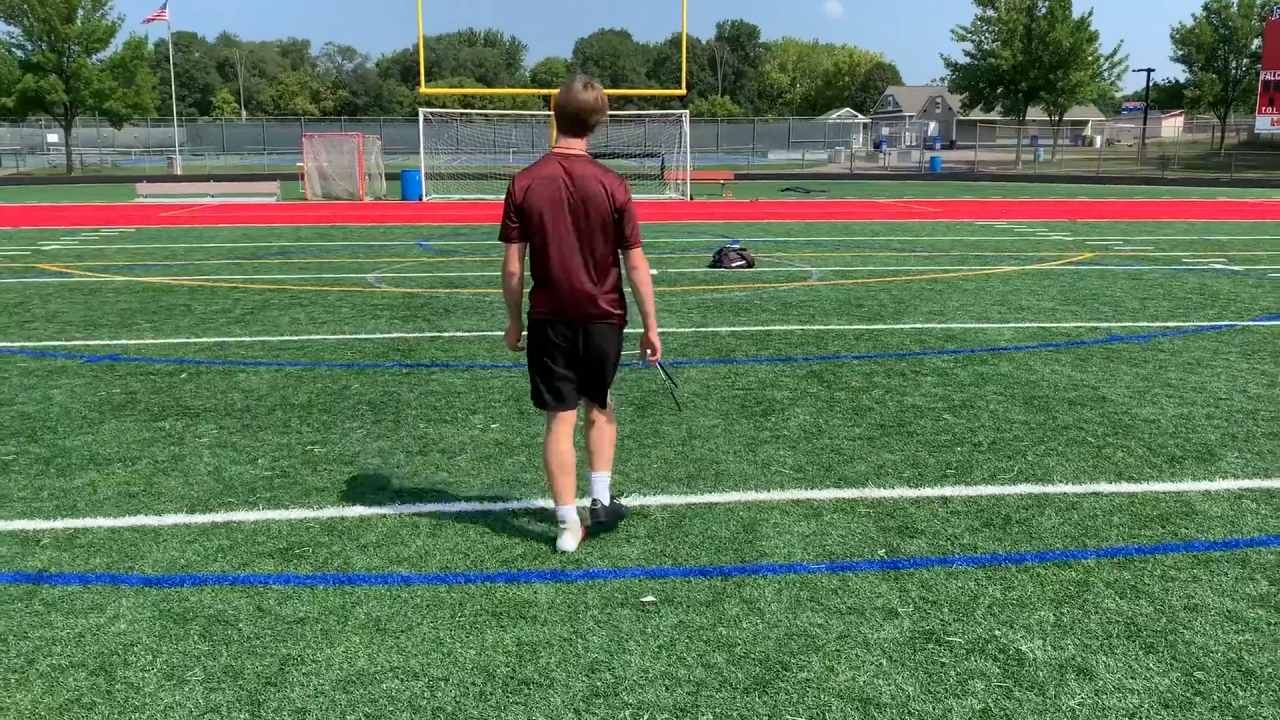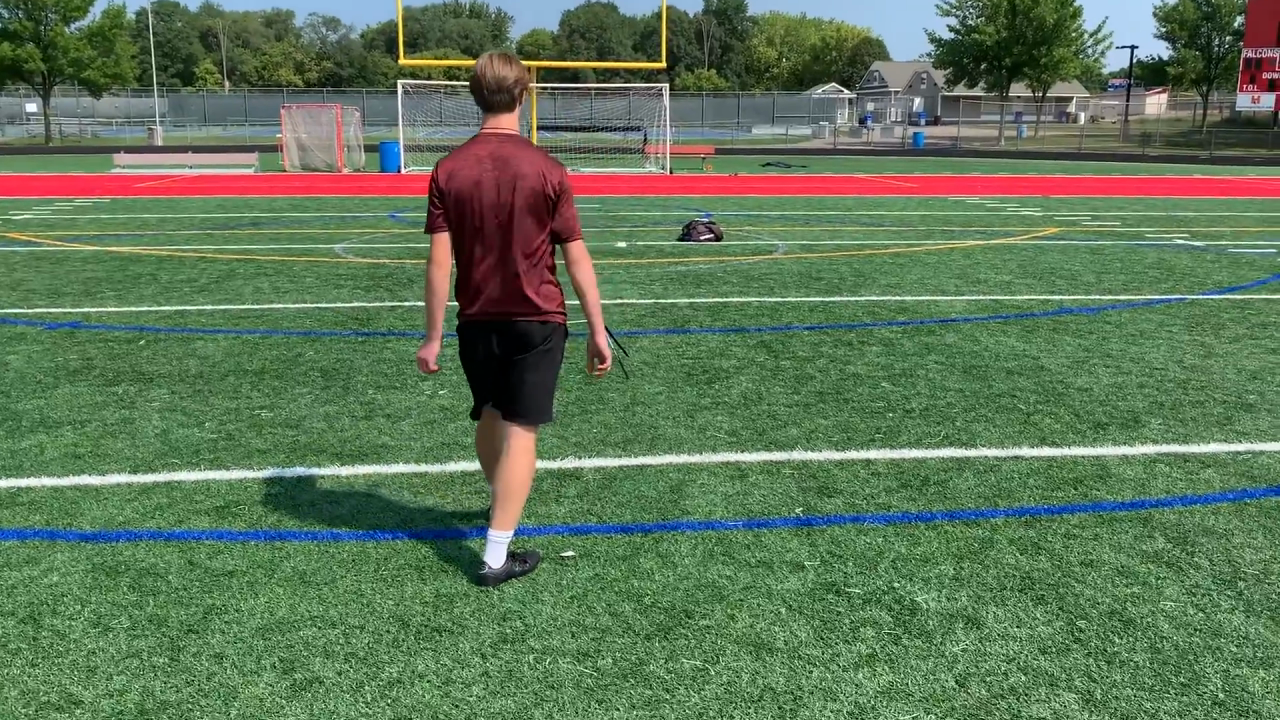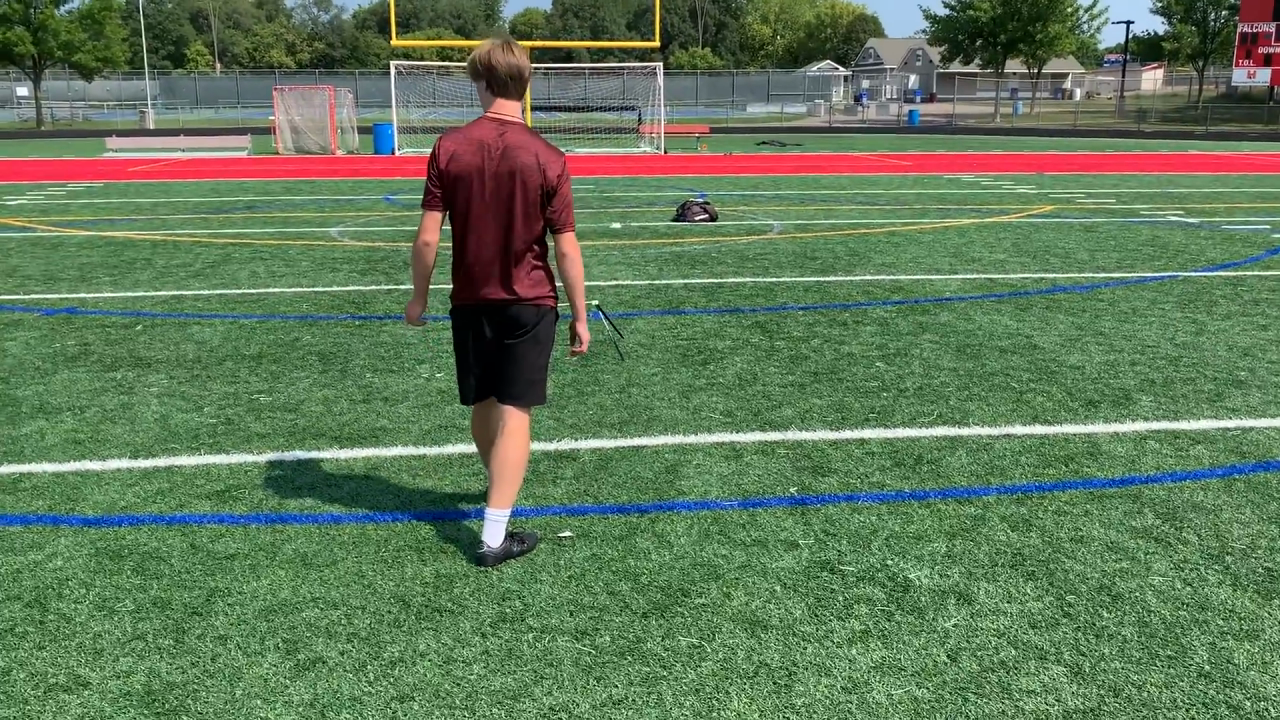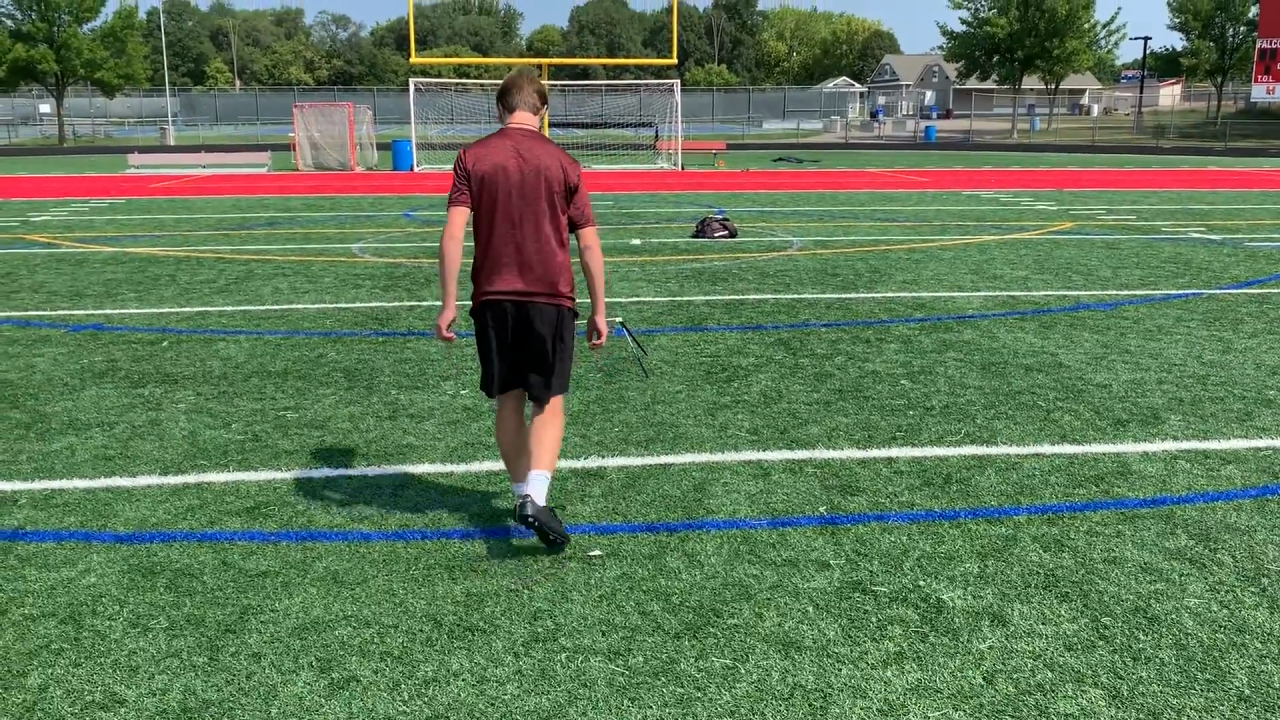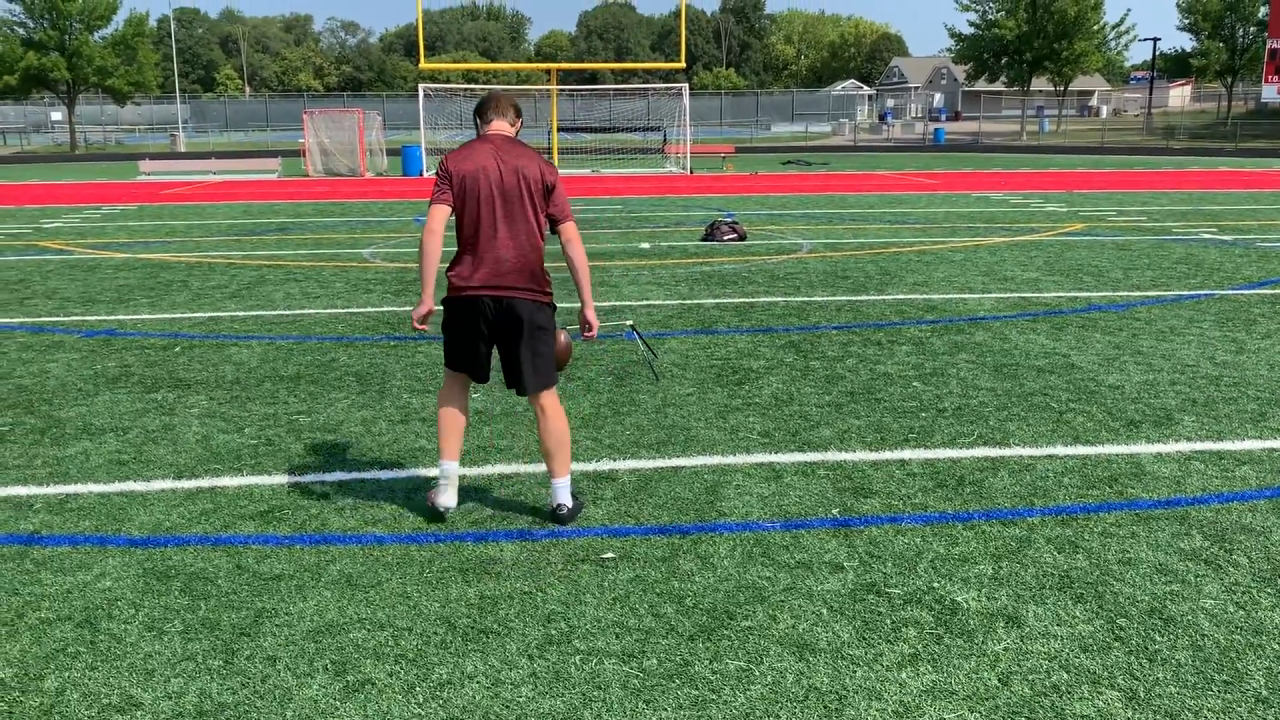
dt=0.7s
person 1, frame 1
left shoulder: (524, 183)
right shoulder: (612, 185)
left elbow: (512, 266)
right elbow: (635, 263)
left wrist: (514, 322)
right wrist: (650, 325)
left hip: (547, 321)
right hip: (602, 318)
left knee: (559, 420)
right knee: (599, 407)
left ankle: (567, 525)
right ankle: (601, 496)
person 1, frame 2
left shoulder: (449, 169)
right shoulder: (548, 170)
left elbow: (439, 262)
right elbow: (576, 257)
left wrist: (432, 336)
right wrist: (598, 329)
left hip: (476, 321)
right hip: (538, 320)
left knee: (490, 417)
right knee: (520, 432)
left ankle: (499, 502)
right ankle: (495, 557)
person 1, frame 3
left shoulder: (449, 147)
right shoulder: (547, 158)
left elbow: (427, 236)
right elbow: (566, 248)
left wrist: (419, 296)
right wrist: (579, 315)
left hip: (470, 302)
right hip: (529, 304)
left knee: (484, 404)
right knee: (513, 414)
left ankle: (497, 490)
right ankle: (494, 536)
person 1, frame 4
left shoulder: (473, 157)
right shoulder: (563, 163)
left elbow: (453, 234)
right elbow: (589, 244)
left wrist: (448, 304)
right wrist: (598, 309)
left hip: (493, 299)
right hip: (551, 299)
left knee: (508, 401)
right knee: (548, 403)
left ankle: (522, 495)
right ankle: (536, 497)
person 1, frame 5
left shoulder: (454, 160)
right shoulder: (538, 166)
left elbow: (433, 229)
right elbow: (570, 238)
left wrist: (426, 296)
right wrist: (587, 304)
left hip: (470, 294)
right hip: (529, 296)
left knee: (456, 386)
right knee: (544, 399)
left ankle: (447, 487)
right ankle: (563, 498)
